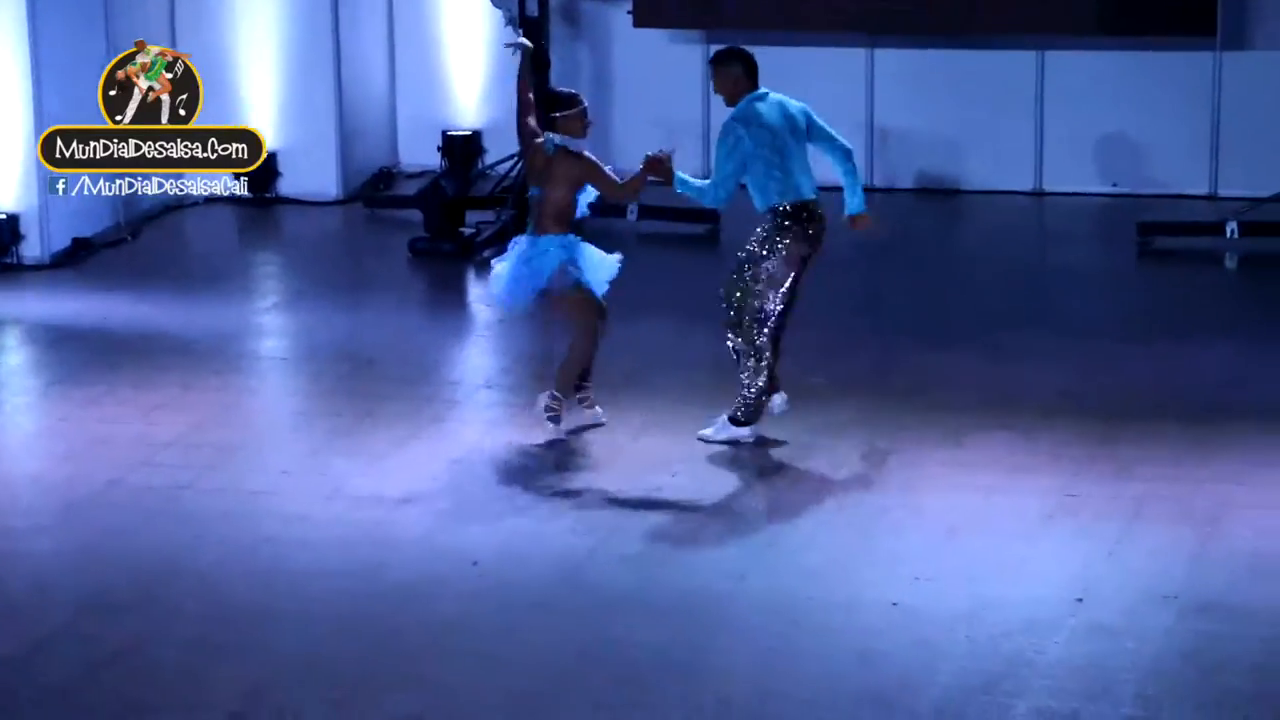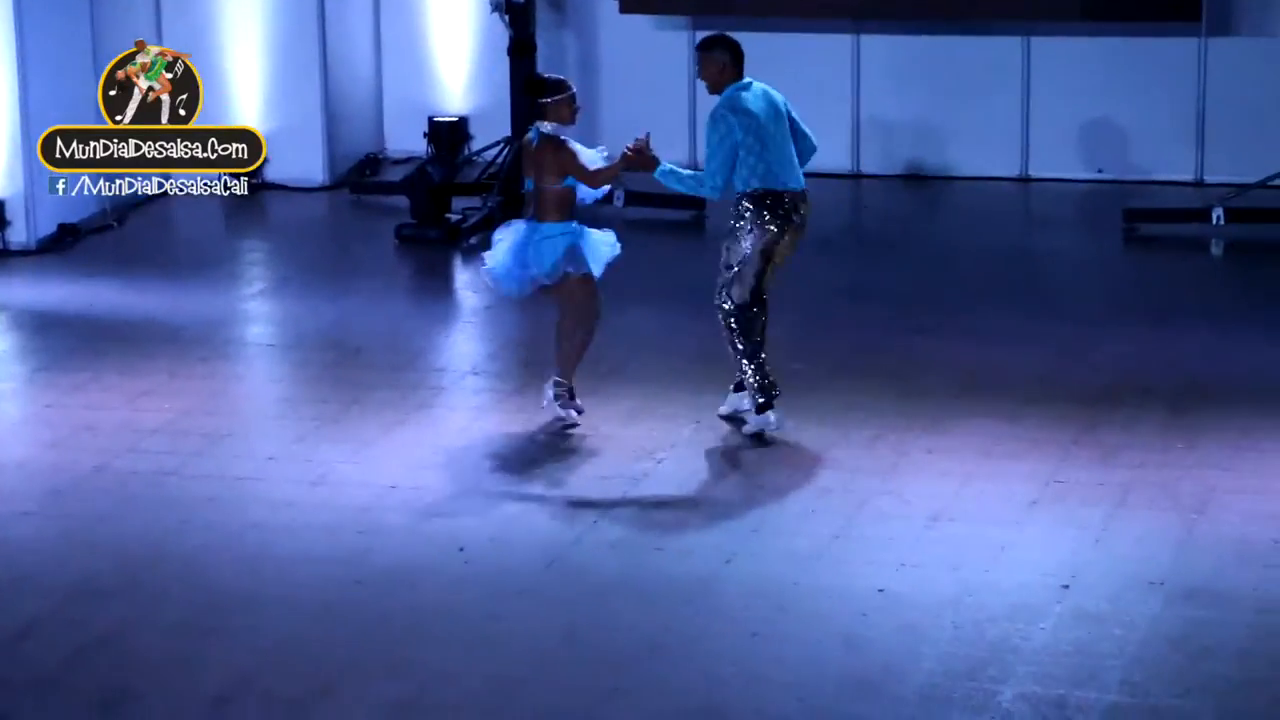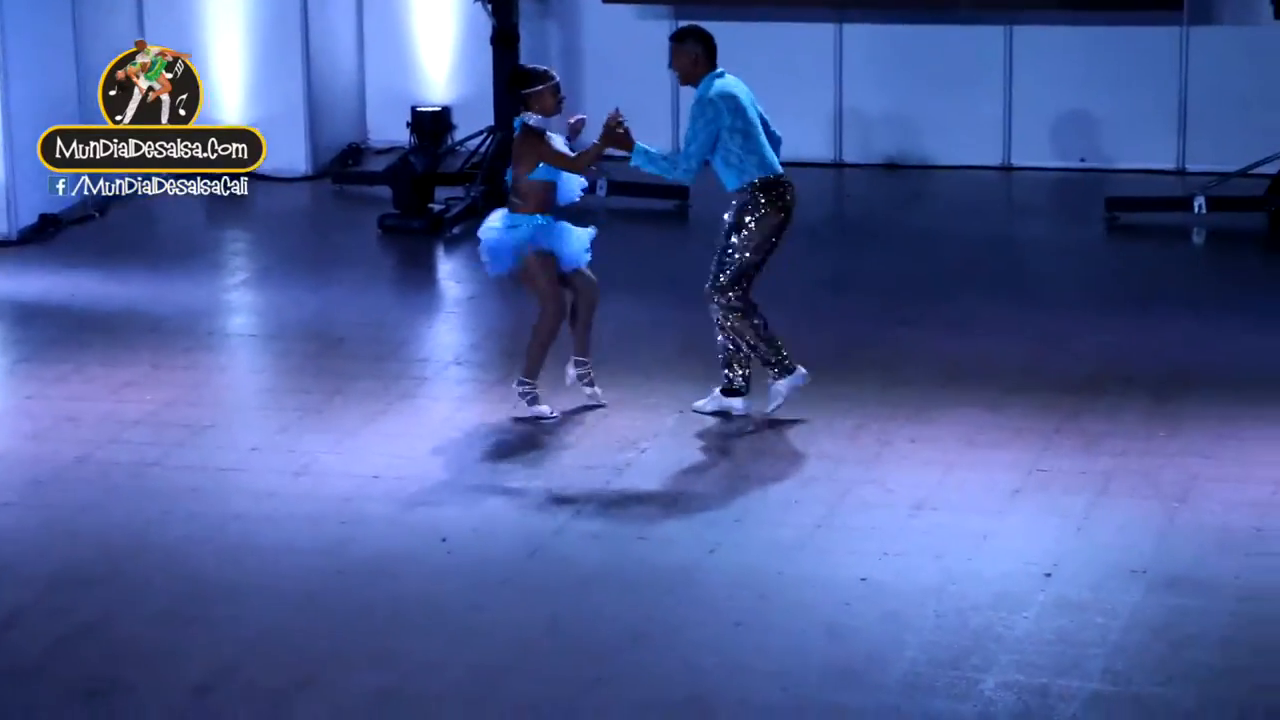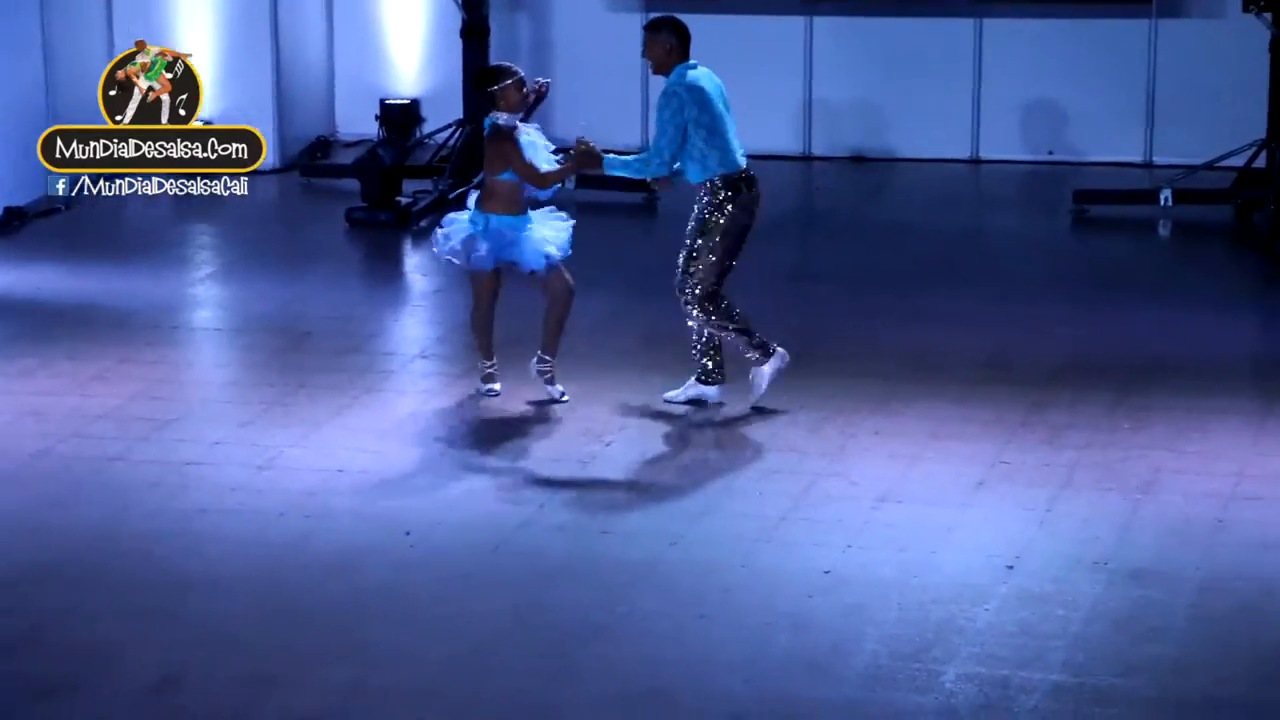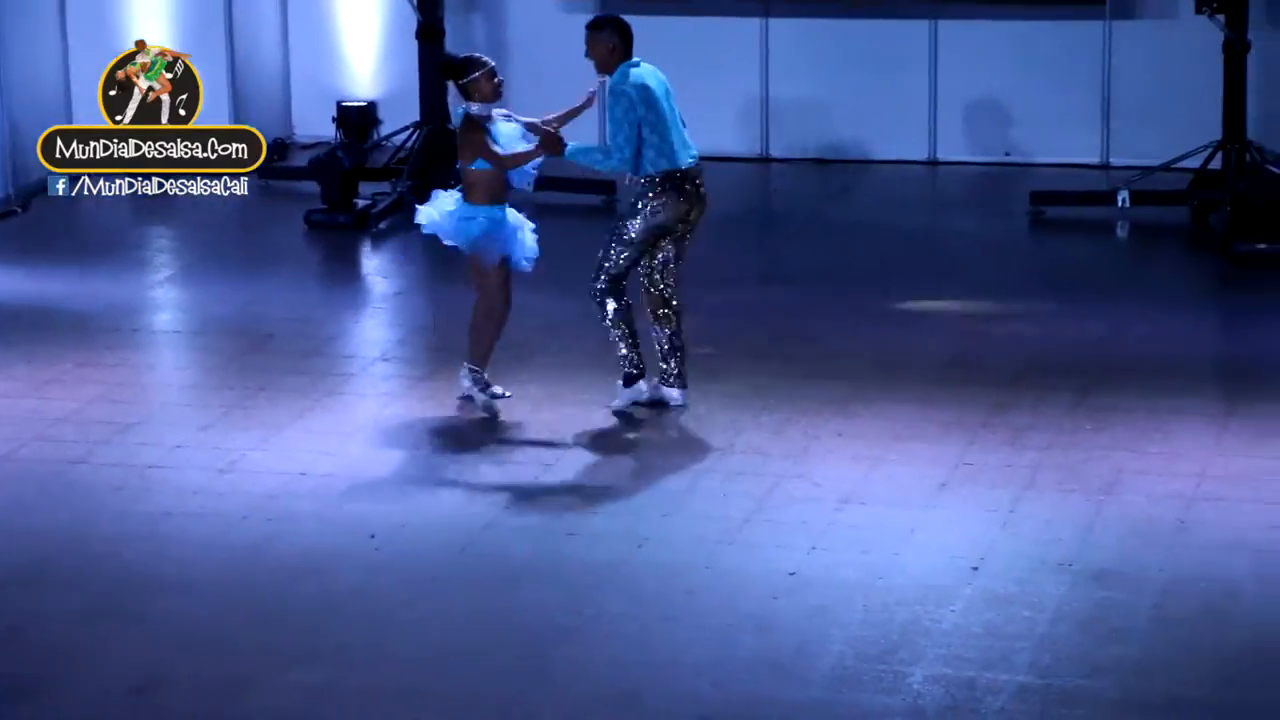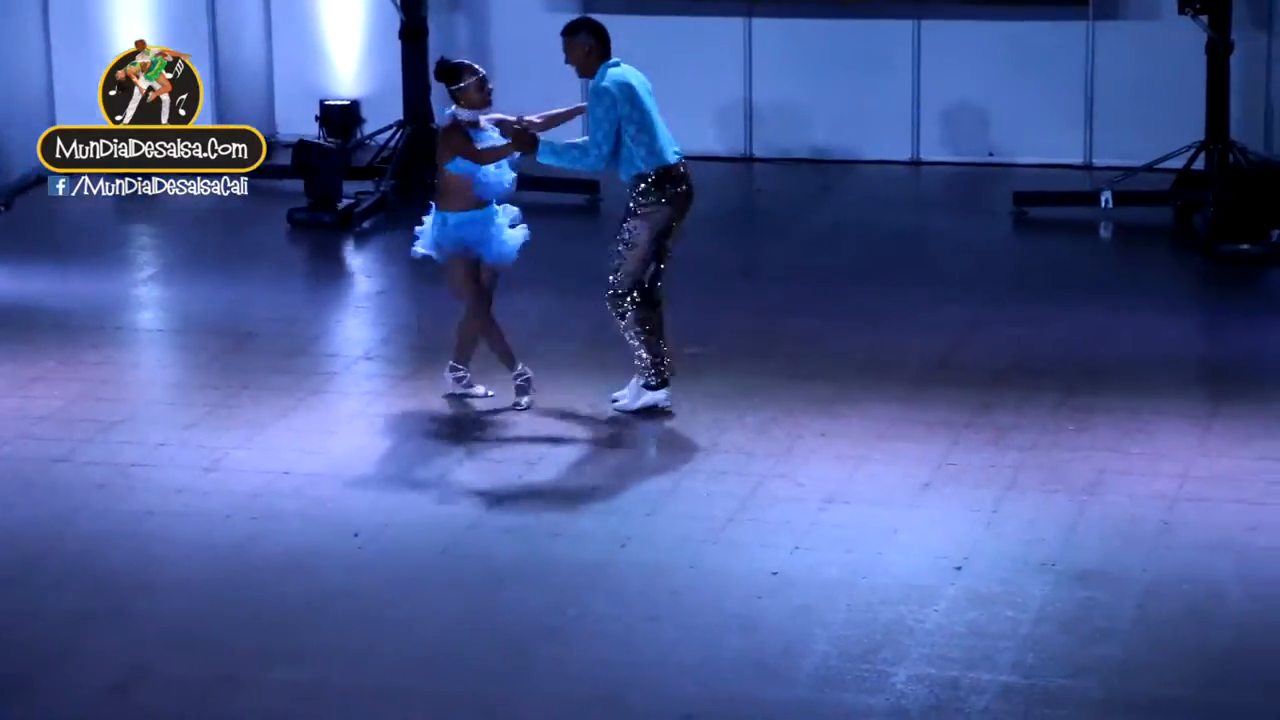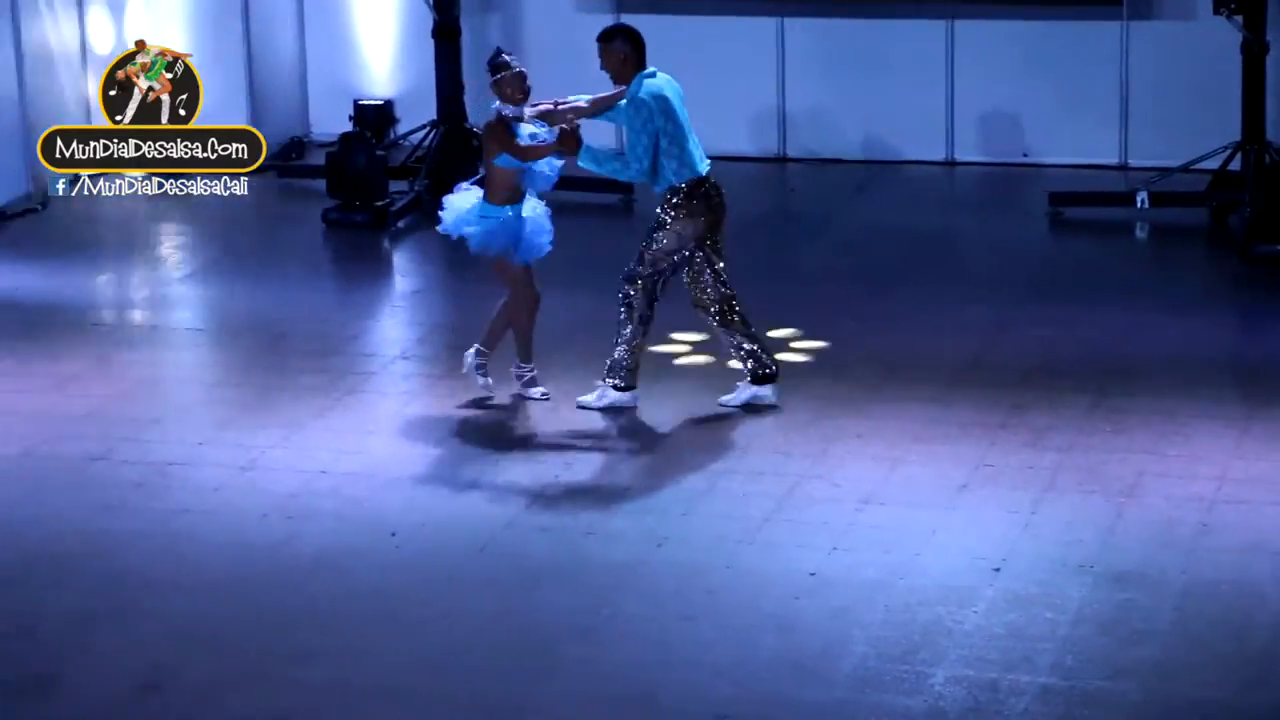
dt=0.2s
person 1, frame 1
left shoulder: (737, 127)
right shoulder: (793, 109)
left elbow: (719, 195)
right elbow: (843, 152)
left wrist: (672, 176)
right wrist: (856, 204)
left hip: (785, 226)
right hip: (811, 219)
left knee: (760, 323)
right knee: (737, 298)
left ankle: (742, 421)
right ankle: (766, 392)
person 1, frame 2
left shoulder: (725, 114)
right shoulder: (769, 96)
left elbow: (712, 186)
right elbow: (807, 146)
left wrist: (656, 168)
left hip: (760, 212)
right hip: (792, 206)
left knee: (734, 305)
right knee: (744, 300)
left ankle: (765, 408)
right ankle: (749, 390)
person 1, frame 3
left shoulder: (709, 102)
right shoulder: (733, 89)
left elbow: (684, 170)
right elbow: (773, 139)
left wrist: (633, 148)
left hip: (762, 202)
right hip: (755, 199)
left knee: (725, 293)
right knee: (726, 291)
left ankle: (785, 373)
right ankle: (732, 390)
person 1, frame 4
left shoulder: (676, 93)
right shoulder: (705, 79)
left elbow: (658, 162)
left wrist: (604, 163)
right wrist: (671, 170)
left hip: (723, 197)
right hip: (739, 189)
left knee: (699, 293)
right knee: (695, 288)
left ankle: (764, 354)
right ankle: (707, 380)
person 1, frame 5
left shoulder: (623, 91)
right shoulder: (650, 76)
left elbow: (620, 160)
left wrist: (567, 151)
left hip: (663, 193)
right hip: (689, 185)
left knee: (608, 282)
right knee: (659, 285)
left ankle: (632, 378)
right ankle: (672, 383)
person 1, frame 6
left shoulder: (606, 90)
right shoulder: (629, 76)
left elbow: (596, 157)
left wrist: (537, 148)
right wrist: (549, 139)
left hip: (653, 190)
right hip: (672, 182)
left knee: (624, 287)
right knee: (641, 284)
left ankle: (653, 384)
right ankle: (651, 377)
person 1, frame 7
left shoulder: (641, 99)
right shoulder: (654, 86)
left elbow: (638, 169)
left wrist: (581, 150)
left hip: (687, 203)
right hip: (703, 195)
left knee: (637, 288)
right knee: (711, 291)
left ankle: (618, 386)
right ankle: (760, 378)
person 2, frame 1
left shoulder: (536, 149)
right shoulder: (579, 162)
left elbow: (526, 110)
right elbow: (620, 193)
left wrist: (525, 66)
right wrist: (648, 171)
left hip: (542, 250)
right hip: (555, 254)
left knee: (591, 321)
right knee: (589, 327)
left ankle: (580, 394)
right ankle: (556, 400)
person 2, frame 2
left shoulder: (532, 143)
right shoulder: (559, 149)
right elbow: (595, 180)
right wrist: (627, 159)
left hip: (536, 237)
right hip: (557, 240)
left knee: (572, 313)
right knee: (585, 314)
left ankle: (562, 387)
right ankle: (561, 387)
person 2, frame 3
left shoulder: (537, 131)
right shoulder: (532, 138)
right elbow: (574, 163)
left wrist: (570, 135)
right wrist: (604, 141)
left hip: (546, 229)
right hip: (527, 232)
left knee: (586, 288)
right knee: (553, 309)
left ankle: (580, 366)
right ankle: (527, 385)
person 2, frame 4
left shoulder: (512, 128)
right shoulder: (503, 140)
right elbow: (540, 180)
left wrist: (536, 101)
right wrist: (575, 163)
left hip: (520, 227)
right hip: (493, 229)
left knee: (562, 290)
right knee: (485, 302)
left ankle: (545, 363)
right ankle: (487, 366)
person 2, frame 5
left shoulder: (499, 117)
right shoulder: (471, 128)
left elbow: (546, 126)
right elbow: (502, 162)
left wrist: (583, 105)
right wrist: (541, 148)
left hip: (495, 218)
right hip: (477, 221)
left knee: (494, 300)
right knee: (496, 302)
left ankle: (476, 373)
right ankle: (475, 374)
person 2, frame 6
left shoulder: (489, 123)
right shoulder: (453, 133)
left elbow: (536, 122)
right elbow: (478, 157)
left wrist: (580, 107)
right wrist: (518, 146)
left hip: (482, 222)
right hip: (455, 227)
left knee: (480, 304)
right knee: (476, 305)
left ankle: (458, 373)
right ankle: (517, 371)
person 2, frame 7
left shoulder: (534, 115)
right shoulder: (497, 127)
left elbow: (579, 107)
right elbow: (524, 153)
left wrist: (620, 94)
right wrist: (559, 142)
left hip: (514, 217)
right hip: (498, 221)
left knee: (520, 295)
right knee: (526, 297)
left ankle: (480, 353)
right ankle: (525, 371)
